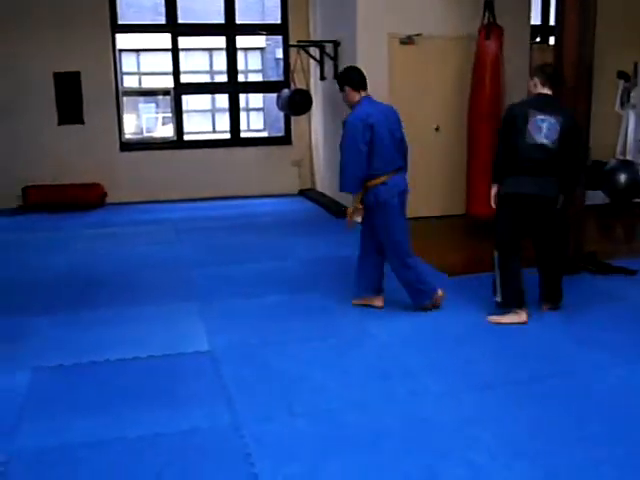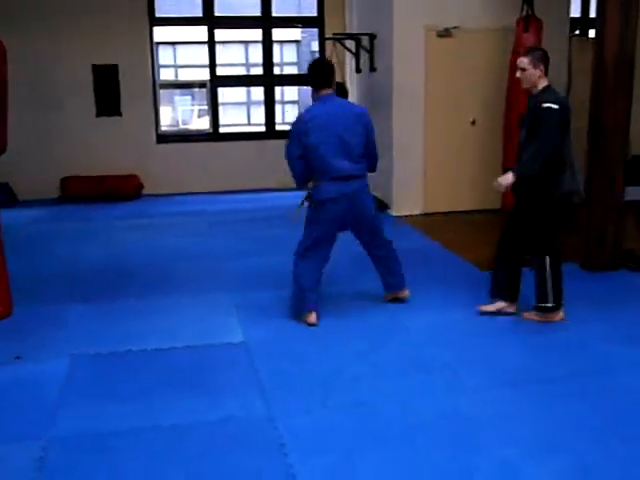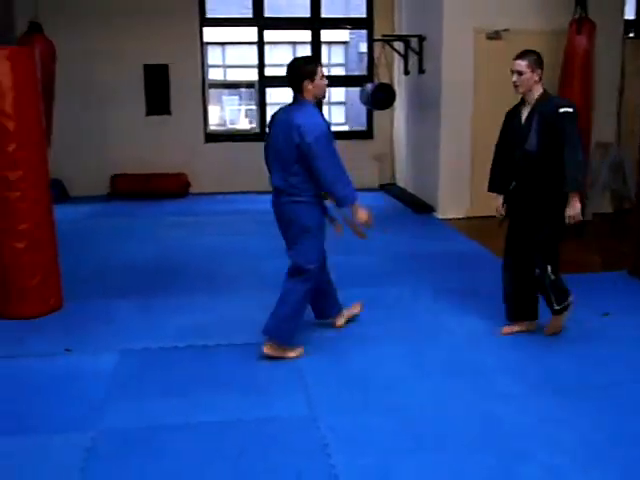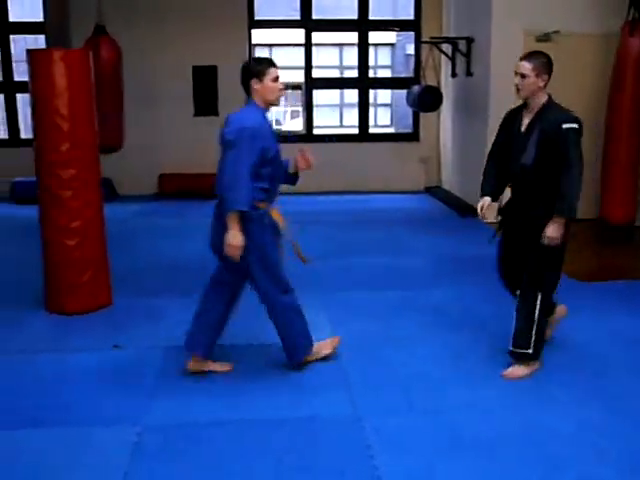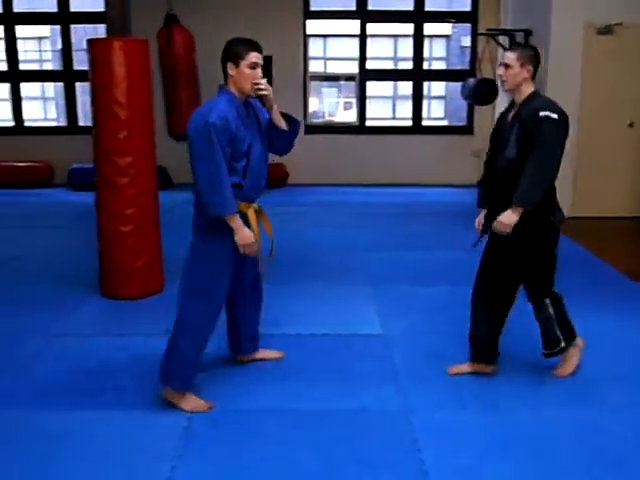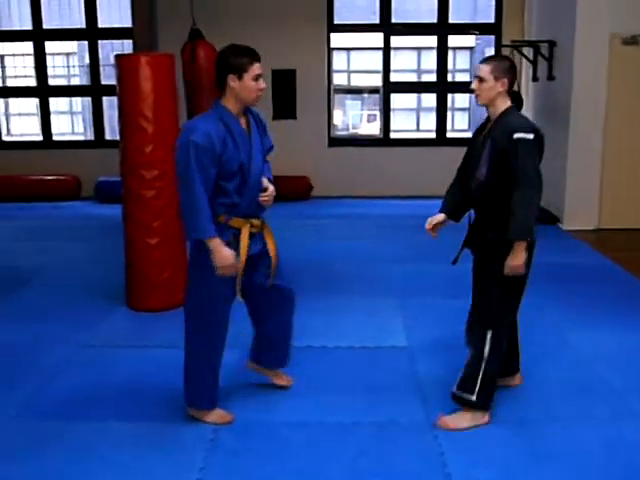
dt=0.5s
person 1, frame 1
left shoulder: (356, 120)
right shoulder: (389, 111)
left elbow: (353, 162)
right elbow: (402, 148)
left wrist: (355, 195)
left hip: (380, 190)
right hip: (397, 182)
left knee: (398, 247)
right knee: (372, 241)
left ankle: (429, 294)
right ankle: (371, 293)
person 1, frame 2
left shoulder: (305, 119)
right shoulder: (359, 114)
left elbow: (296, 160)
right elbow: (372, 155)
left wrist: (306, 183)
left hip: (326, 193)
right hip: (358, 189)
left knee: (310, 252)
right knee: (377, 241)
left ankle: (307, 309)
right ankle: (398, 287)
person 1, frame 3
left shoulder: (279, 118)
right shoulder: (313, 124)
left elbow: (272, 160)
right elbow: (331, 172)
right wrist: (355, 207)
left hip: (283, 201)
right hip: (303, 206)
left knee: (313, 261)
right knee: (304, 271)
left ankle: (333, 312)
right ankle: (277, 340)
person 1, frame 4
left shoulder: (251, 121)
right shoulder: (247, 124)
right elbow: (235, 178)
left wrist: (293, 167)
right wrist: (233, 228)
left hip: (245, 218)
right hip: (248, 220)
left knee: (225, 285)
right knee: (275, 288)
left ankle: (198, 355)
right ankle: (302, 349)
person 1, frame 5
left shoulder: (253, 108)
right shoulder: (212, 116)
left elbow: (282, 142)
right elbow: (213, 178)
left wrist: (272, 107)
right wrist: (237, 225)
left hip: (244, 215)
right hip: (219, 222)
left knee: (247, 286)
right knee: (203, 298)
left ankle: (245, 348)
right ankle: (175, 383)
person 1, frame 6
left shoulder: (255, 123)
right shoulder: (201, 133)
right elbow: (194, 197)
left wrist: (268, 185)
right wrist: (215, 246)
left hip: (254, 233)
right hip: (221, 237)
left knee: (276, 297)
right knee: (209, 321)
left ankle: (266, 360)
right ankle: (201, 402)
person 2, frame 1
left shoulder: (518, 110)
right shoulder: (567, 117)
left elbow: (502, 148)
right elbow: (576, 159)
left wrist: (497, 182)
right wrist: (563, 190)
left hip: (516, 188)
right hip: (548, 190)
left knee: (506, 246)
right knee: (550, 247)
left ankle: (514, 308)
right ankle: (551, 300)
person 2, frame 2
left shoulder: (550, 105)
right shoulder: (541, 102)
left elbow: (545, 149)
left wrist: (515, 175)
right wrist: (520, 178)
left hip: (549, 191)
right hip: (537, 188)
left knee: (543, 247)
right knee: (511, 241)
left ankle: (551, 308)
right ankle: (505, 299)
person 2, frame 3
left shoulder: (558, 110)
right shoulder: (514, 114)
left elbow: (572, 154)
right elbow: (504, 155)
left wrist: (573, 196)
right wrist: (498, 190)
left hip: (549, 199)
right hip: (520, 197)
left knee: (540, 260)
right knee: (514, 259)
left ankle: (560, 304)
right ankle: (522, 318)
person 2, frame 4
left shoulder: (562, 122)
right shoulder: (513, 118)
left elbow: (571, 174)
right elbow: (498, 159)
left wrist: (559, 219)
right wrist: (489, 193)
left hip: (545, 216)
right hip: (518, 211)
left knee: (534, 284)
right knee: (510, 272)
left ankle: (527, 356)
right ankle: (551, 311)
person 2, frame 5
left shoulder: (545, 113)
right shoulder: (507, 115)
left elbow: (543, 167)
left wrist: (517, 210)
right wrist: (487, 204)
left hip: (534, 218)
right hip: (505, 215)
left knee: (538, 288)
right knee: (487, 288)
left ankle: (568, 343)
right ankle: (482, 358)
person 2, frame 6
left shoulder: (520, 132)
right shoulder: (485, 129)
left elbow: (527, 191)
right elbow: (467, 178)
left wrist: (520, 245)
right wrist: (447, 213)
left hip: (506, 241)
right hip: (486, 235)
left knee: (488, 319)
right knee: (491, 311)
left ankle: (475, 405)
right ankle: (508, 371)
